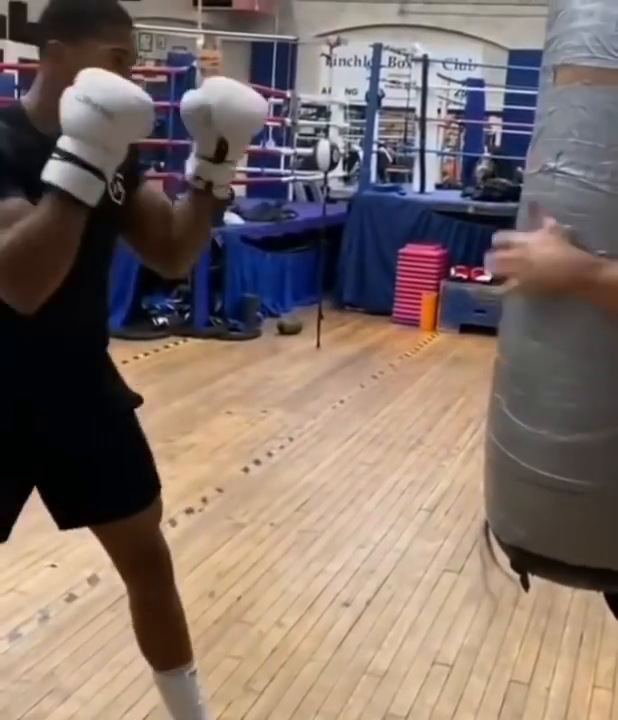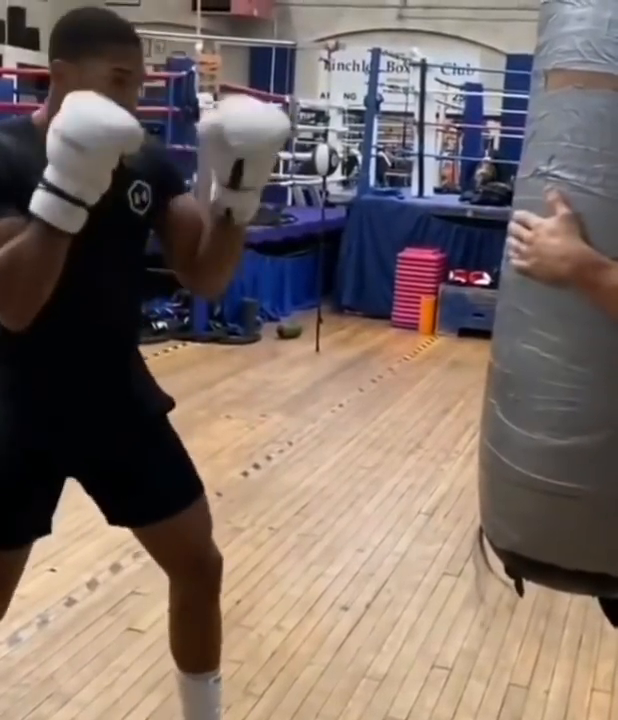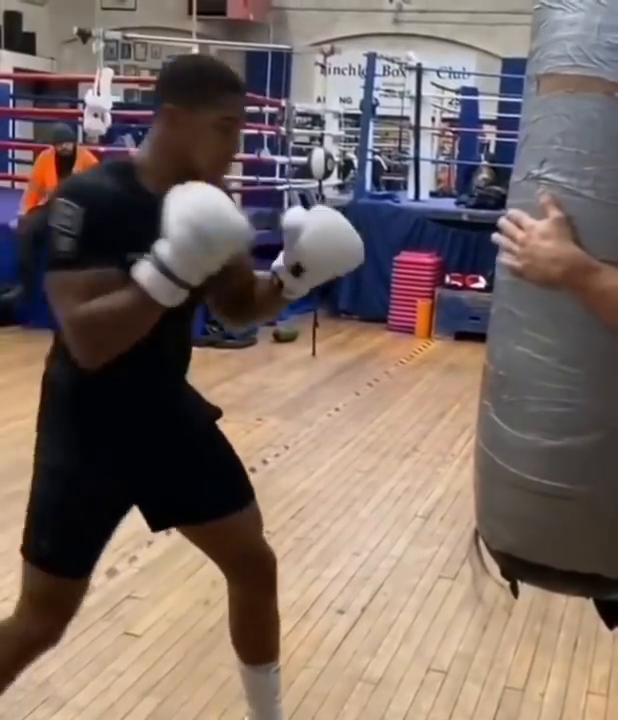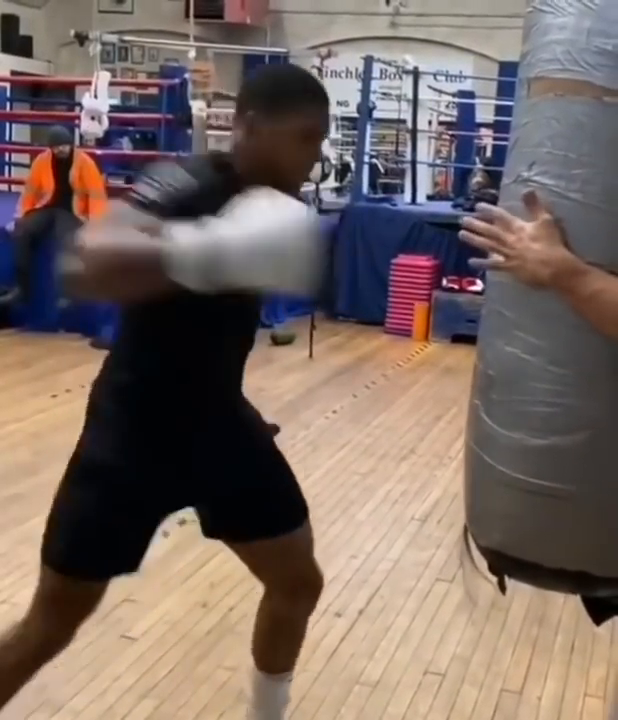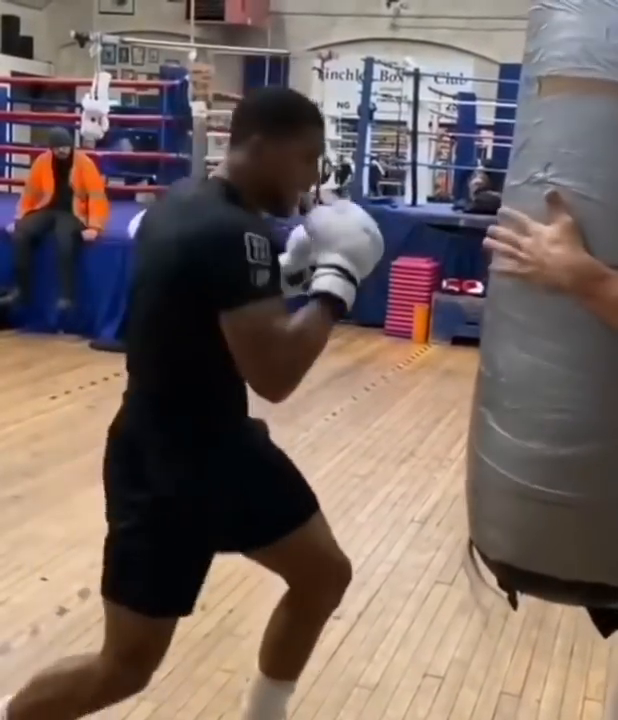
dt=0.5s
person 1, frame 1
left shoulder: (112, 137)
left elbow: (170, 254)
left wrist: (212, 164)
right wrist: (79, 160)
left hip: (85, 394)
left knee: (149, 563)
person 1, frame 2
left shoulder: (147, 162)
left elbow: (206, 278)
left wrist: (237, 187)
right wrist: (69, 190)
left hip: (120, 398)
left knee: (199, 565)
person 1, frame 3
left shoulder: (205, 197)
right shoulder: (86, 200)
left elbow: (240, 306)
right elbow: (85, 343)
left wrist: (289, 277)
right wrist: (171, 265)
left hip: (168, 414)
right hip: (90, 424)
left knee: (254, 566)
person 1, frame 4
left shoulder: (263, 198)
right shoulder: (191, 183)
right elbow: (87, 267)
right wrist: (204, 254)
left hip: (218, 420)
right hip: (138, 426)
left knee: (298, 581)
person 1, frame 5
left shoulder: (188, 200)
right shoulder: (234, 231)
right elbow: (274, 375)
left wrist: (292, 263)
right wrist: (337, 277)
left hip: (220, 444)
right hip: (166, 465)
left knee: (326, 575)
right knee: (126, 665)
